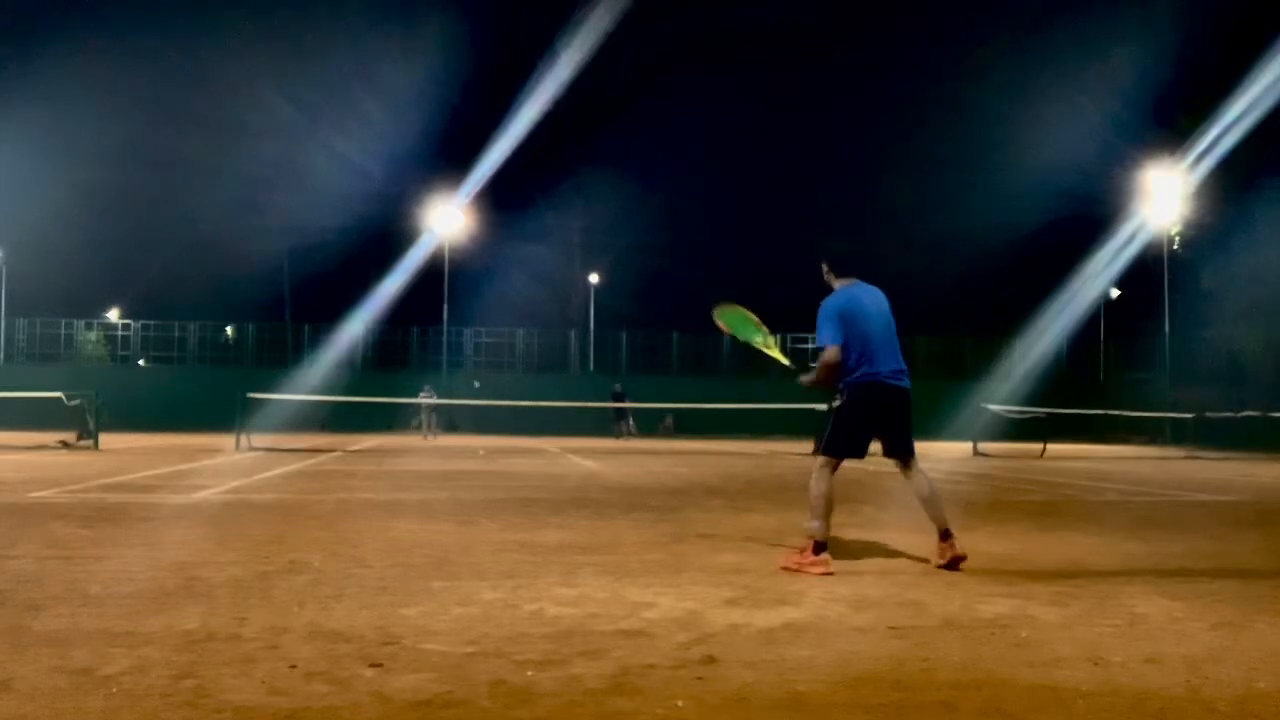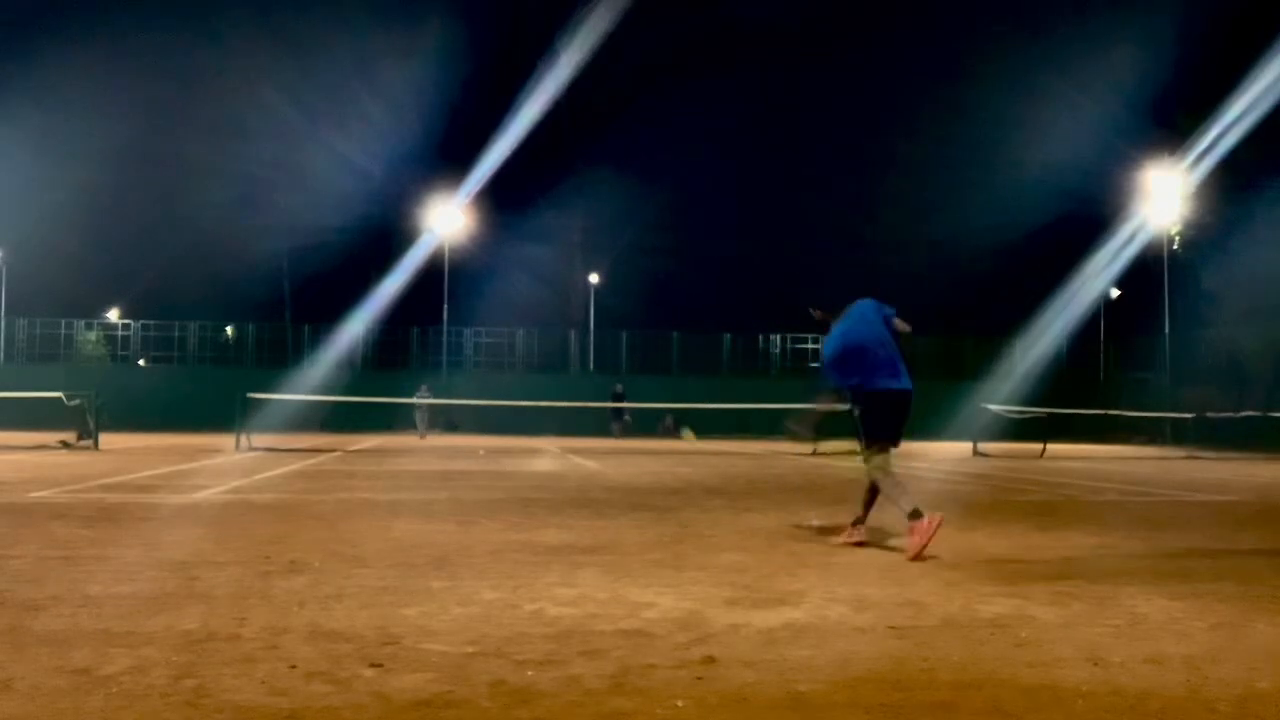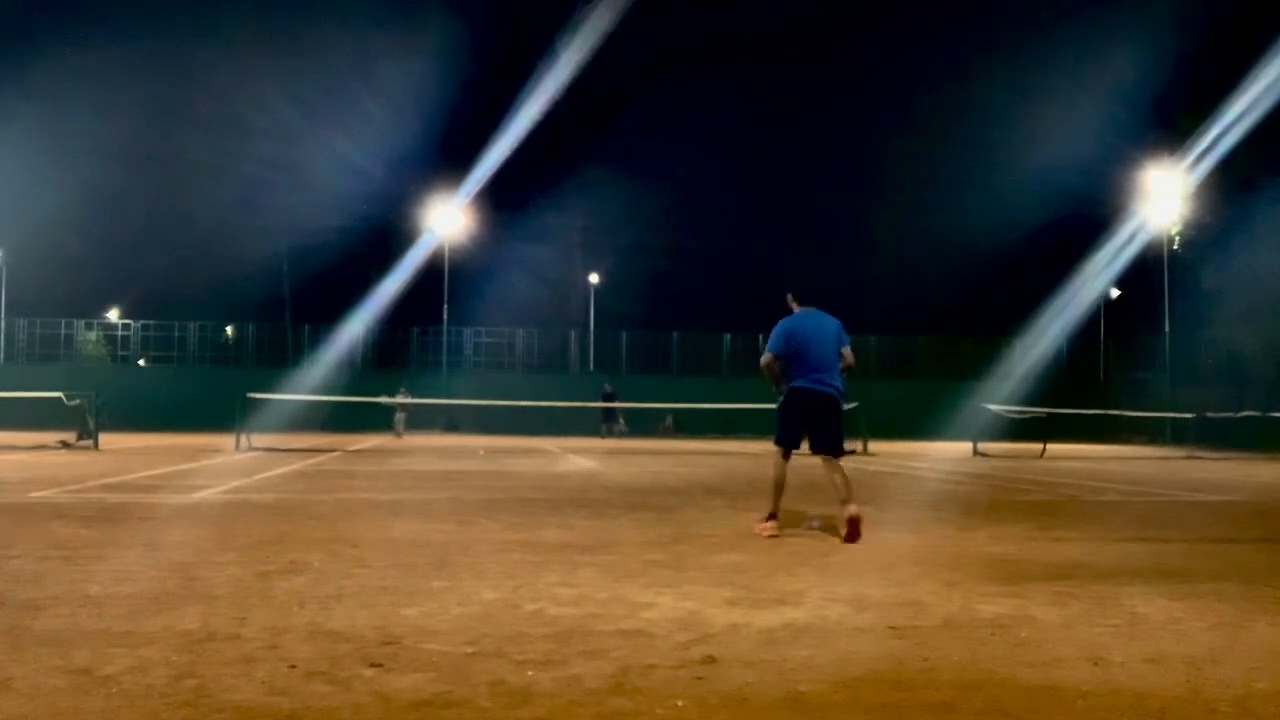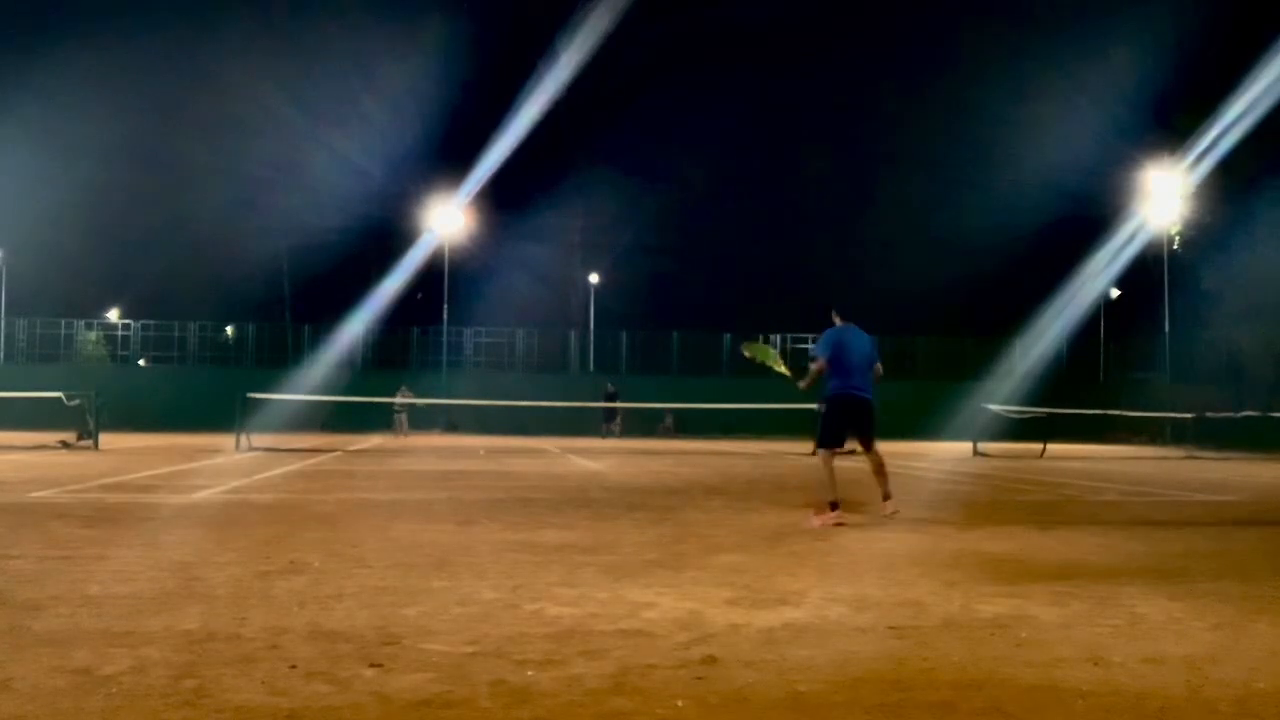
dt=1s
person 1, frame 1
left shoulder: (832, 305)
right shoulder: (877, 295)
left elbow: (832, 356)
left wrist: (814, 378)
left hip: (861, 391)
right hip: (897, 389)
left knee: (823, 467)
right knee: (908, 465)
left ankle: (817, 552)
right ankle: (947, 543)
person 1, frame 2
left shoulder: (835, 344)
right shoulder: (866, 306)
left elbow: (839, 390)
right elbow: (903, 328)
left hip: (874, 399)
right hip: (900, 391)
left knee: (878, 466)
right knee: (877, 462)
left ankle: (919, 520)
right ankle: (858, 525)
person 1, frame 3
left shoulder: (786, 325)
right shoulder: (834, 323)
left elbow: (767, 362)
right elbow: (849, 360)
left wrist: (779, 386)
left hip: (799, 393)
right hip: (830, 397)
left knee: (782, 455)
right knee: (831, 463)
left ankle: (772, 519)
right ankle: (850, 508)
person 1, frame 4
left shoulder: (830, 336)
right shoulder: (867, 339)
left elbow: (819, 365)
right elbow: (878, 371)
left wrist: (806, 383)
left hip: (837, 399)
right hip: (864, 400)
left knee: (826, 455)
right knee: (869, 449)
left ankle: (833, 510)
right ankle: (888, 500)
